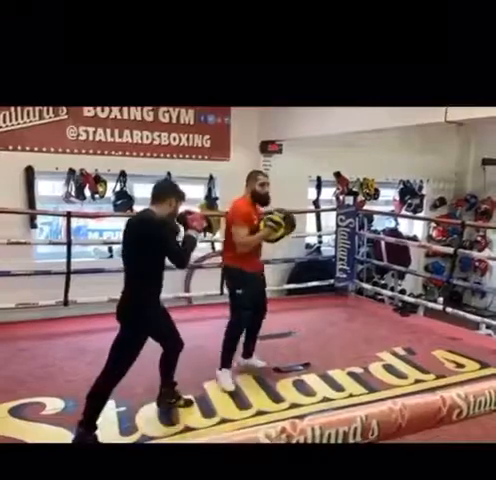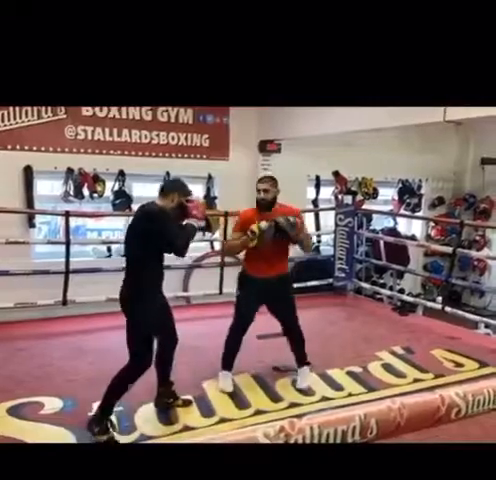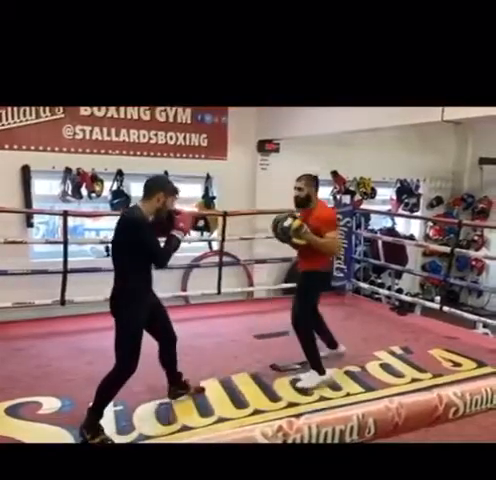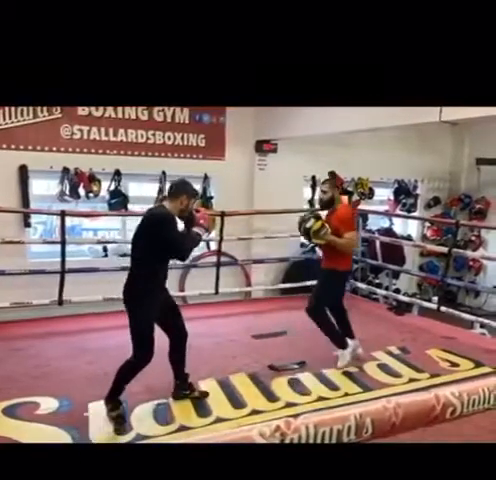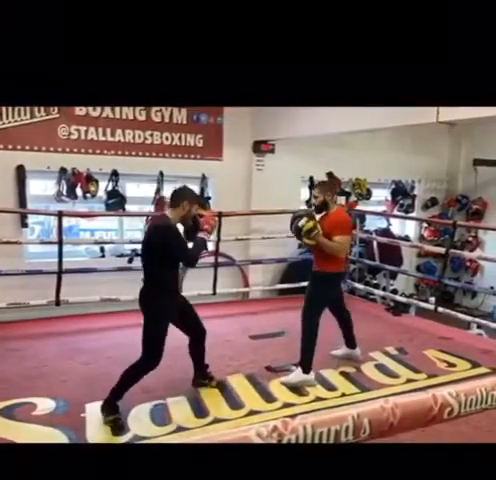
dt=0.5s
person 1, frame 1
left shoulder: (140, 221)
right shoulder: (156, 224)
right elbow: (181, 260)
left wrist: (178, 227)
right wrist: (193, 231)
left hip: (148, 302)
right hip: (138, 307)
left knee: (174, 344)
right knee: (114, 370)
left ankle: (167, 394)
right ankle: (85, 432)
person 1, frame 2
left shoulder: (154, 214)
right shoulder: (154, 213)
left elbow: (170, 241)
right elbow: (179, 247)
left wrist: (185, 219)
right wrist: (193, 219)
left hip: (151, 292)
right hip: (138, 296)
left knee: (169, 340)
right knee: (140, 361)
left ankle: (165, 394)
right ankle: (100, 419)
person 1, frame 3
left shoulder: (140, 218)
right shoulder: (134, 220)
left elbow: (152, 248)
right elbow: (160, 259)
left wrist: (170, 227)
right wrist: (179, 231)
left hip: (143, 295)
right hip: (128, 300)
left knee: (168, 338)
right knee: (126, 365)
left ankle: (176, 385)
right ankle: (91, 425)
person 1, frame 4
left shoulder: (162, 216)
right shoulder: (161, 217)
left elbow: (175, 244)
right elbow: (182, 252)
left wrist: (191, 225)
right wrist: (199, 229)
left hip: (156, 291)
right hip: (140, 294)
left knee: (179, 336)
right knee: (143, 354)
left ankle: (182, 386)
right ankle: (113, 400)
person 1, frame 5
left shoulder: (164, 224)
right shoulder: (165, 228)
left elbow: (178, 250)
right elbow: (189, 259)
left wrist: (197, 227)
right wrist: (204, 234)
left hip: (170, 294)
right hip: (156, 299)
left knee: (198, 332)
right knee: (151, 358)
left ankle: (201, 375)
right ankle: (110, 404)
person 2, frame 1
left shoulder: (255, 208)
right shoulder: (241, 208)
right elbow: (242, 245)
left wrist: (268, 229)
right wrist: (266, 231)
left hip: (253, 269)
right hip: (238, 271)
left knee: (259, 312)
right knee: (240, 319)
left ankle: (247, 356)
right ankle: (224, 368)
person 2, frame 2
left shoulder: (291, 214)
right shoulder: (247, 216)
left elbow: (308, 245)
right elbow: (230, 248)
left wrist: (297, 232)
right wrist: (247, 241)
left hip: (279, 279)
right hip: (251, 278)
left knee: (290, 324)
right knee: (239, 326)
left ankle: (303, 367)
right ankle: (225, 372)
person 2, frame 3
left shoulder: (324, 214)
right shoulder: (304, 211)
left elbow: (334, 247)
left wrist: (308, 236)
right wrist: (294, 236)
left hip: (316, 273)
right hip: (305, 270)
left knee: (300, 319)
right knee: (307, 313)
left ankle: (318, 371)
right ankle: (334, 346)
person 2, frame 4
left shoulder: (345, 214)
right shoulder: (331, 213)
left elbow: (351, 246)
left wrist: (328, 237)
right wrist: (317, 234)
left hip: (337, 270)
right hip: (330, 268)
left knee: (314, 309)
right knee: (335, 306)
left ankle: (345, 345)
right ankle: (351, 344)
person 2, frame 5
left shoulder: (340, 218)
right shoulder: (326, 217)
left elbow: (341, 251)
left wrist: (318, 238)
right wrist: (310, 237)
left hip: (327, 275)
right hip: (325, 272)
left knee: (309, 317)
right knee: (339, 309)
left ankle: (305, 371)
right ankle: (352, 348)
